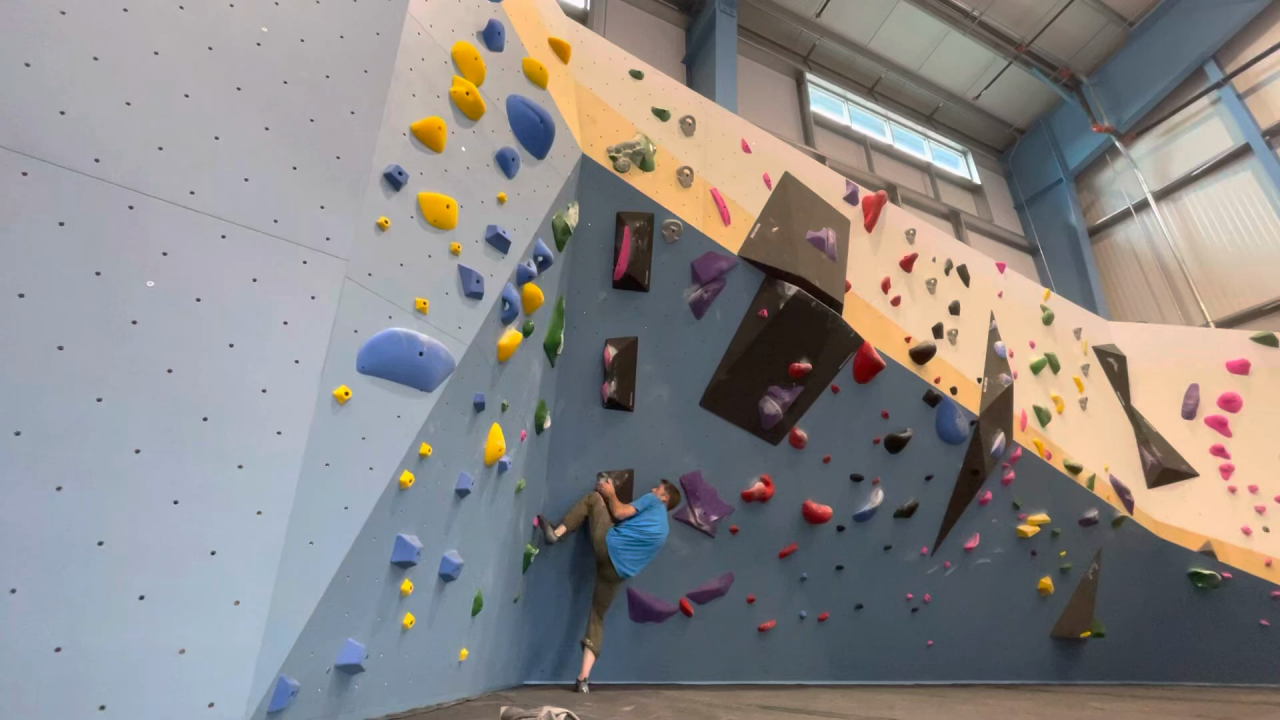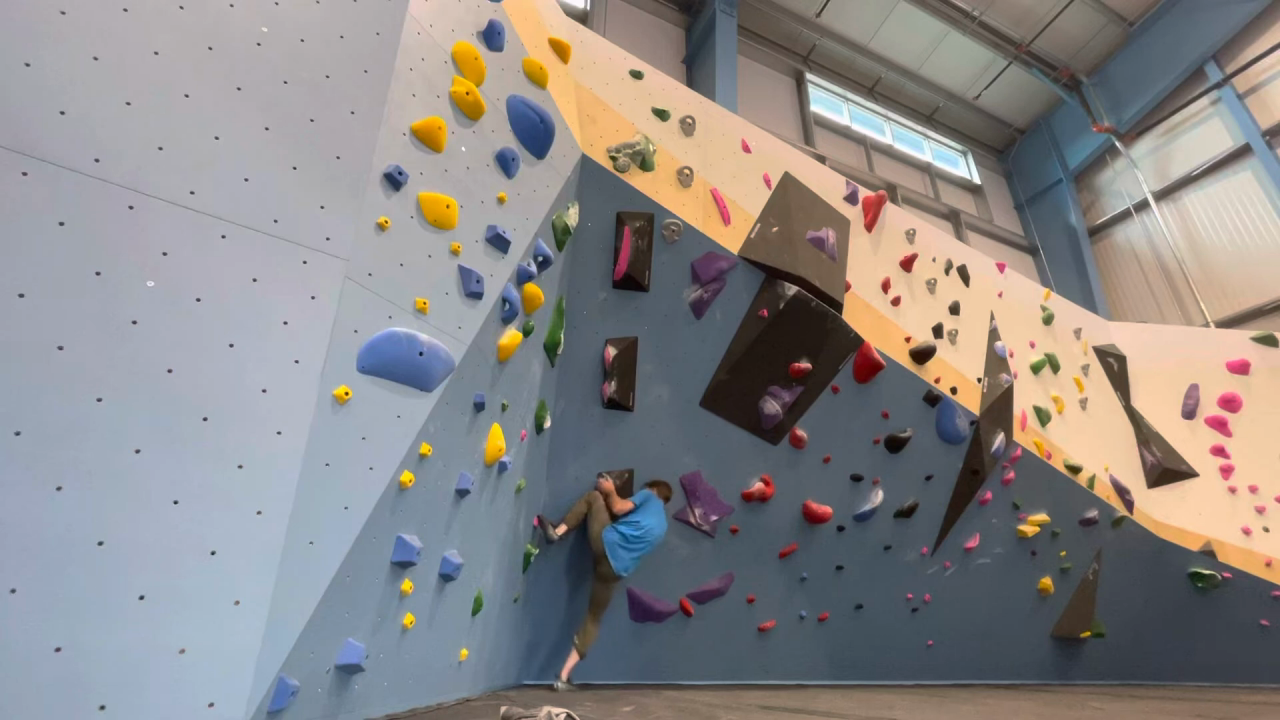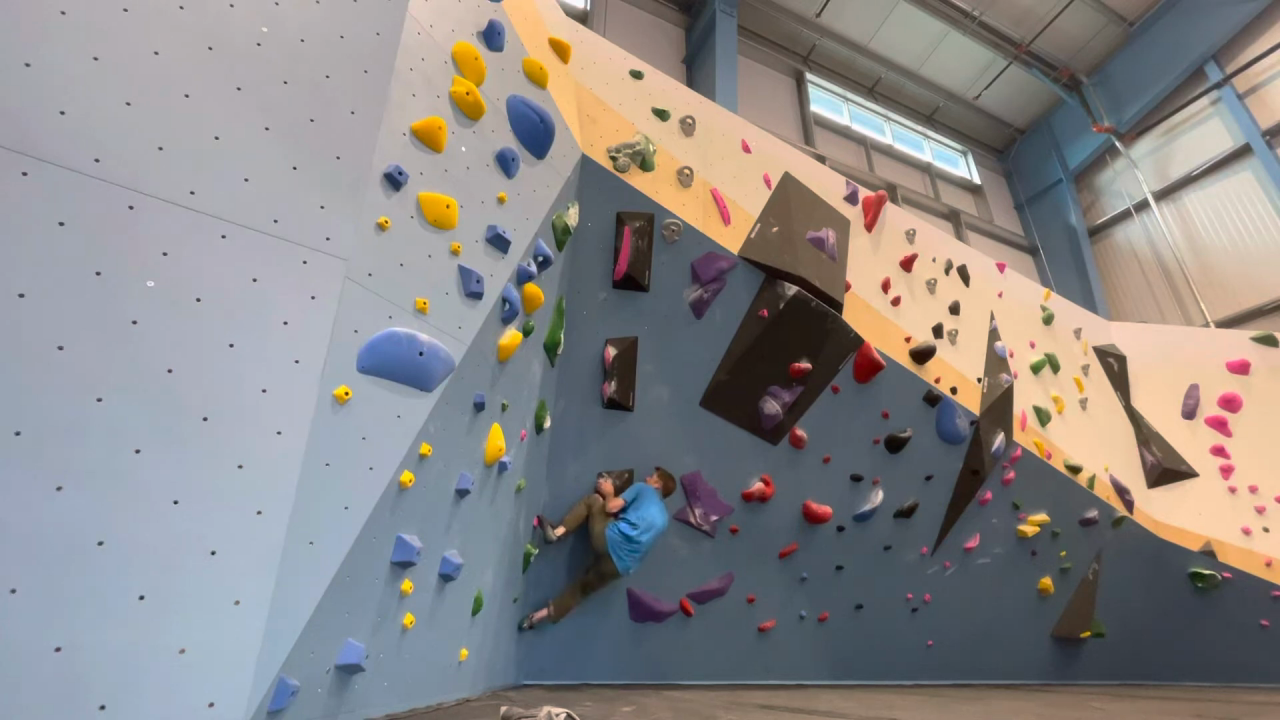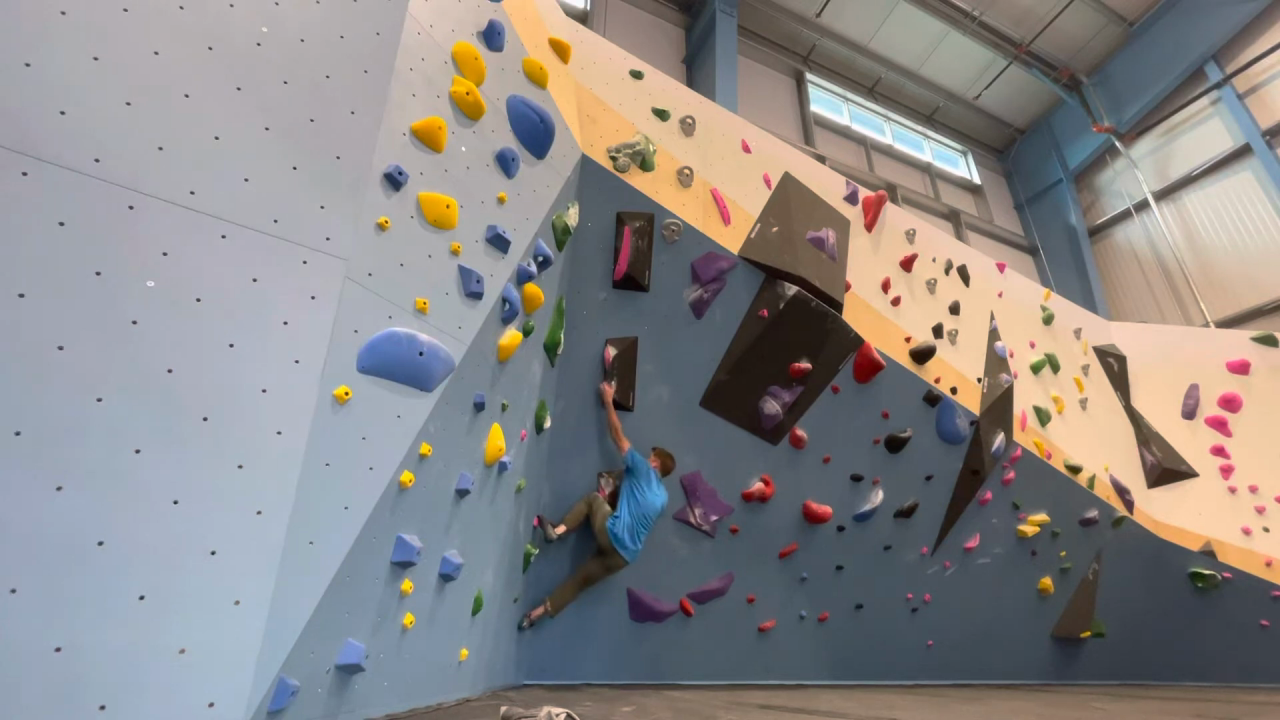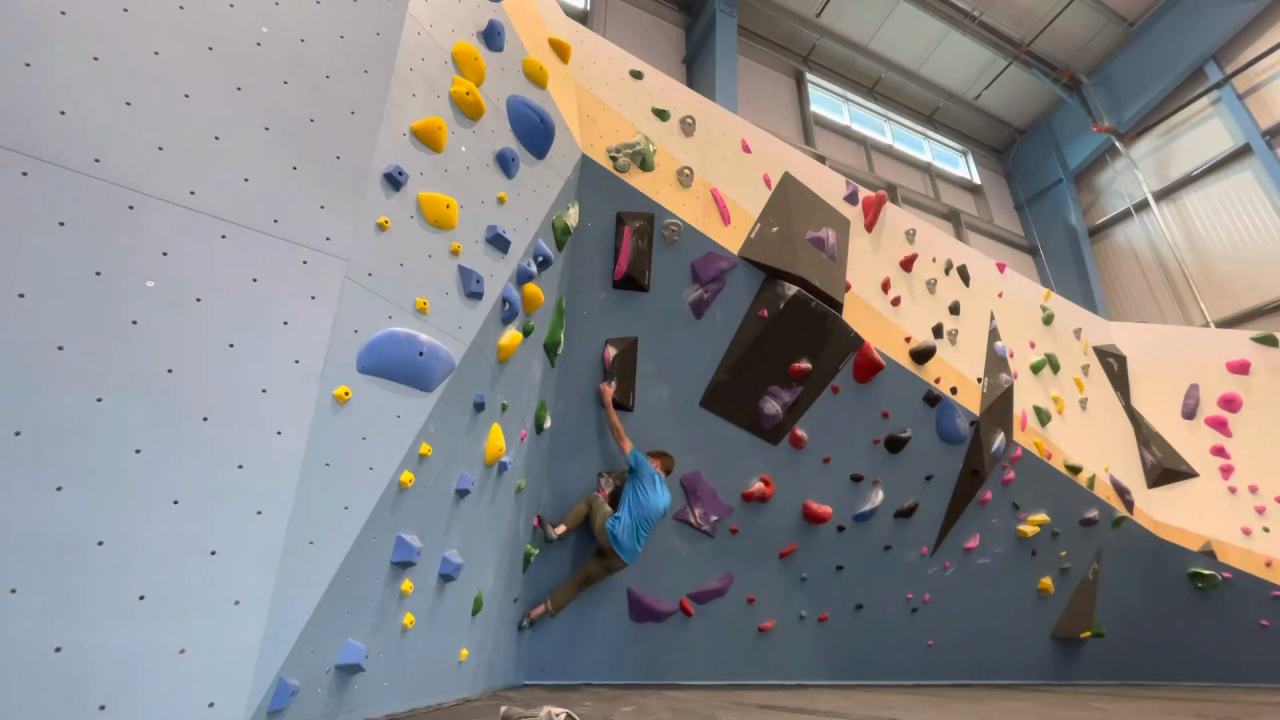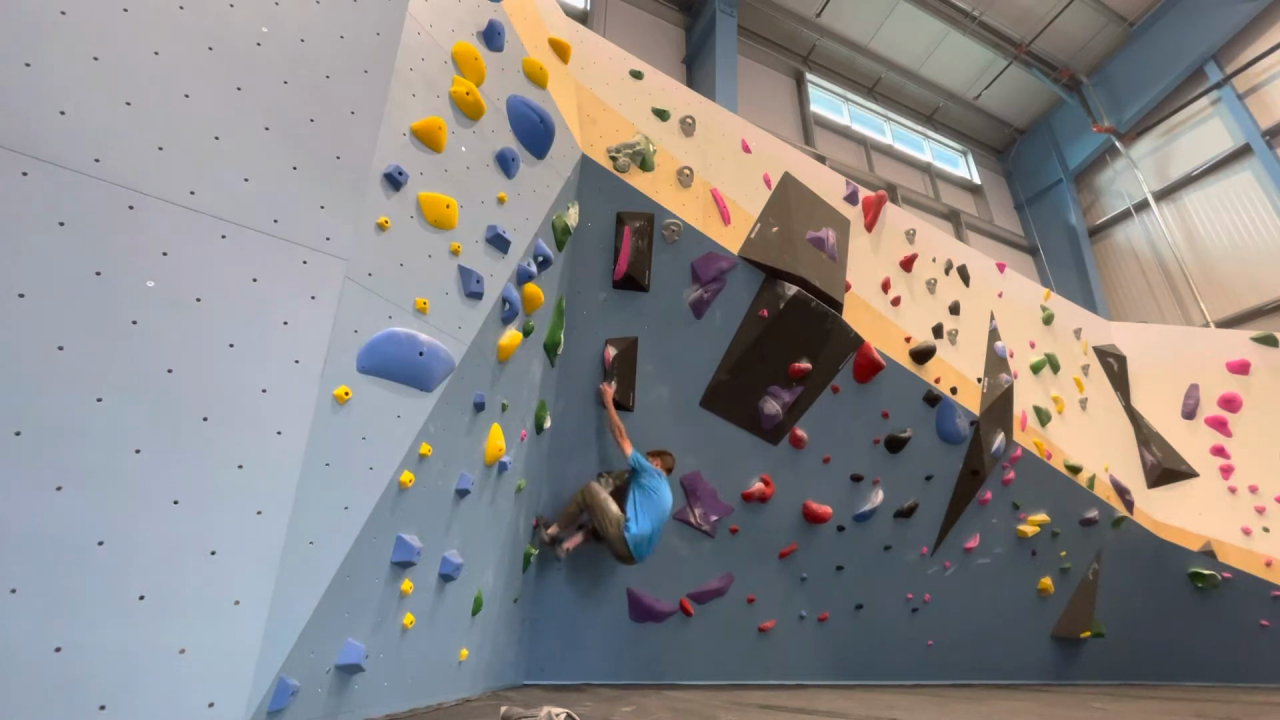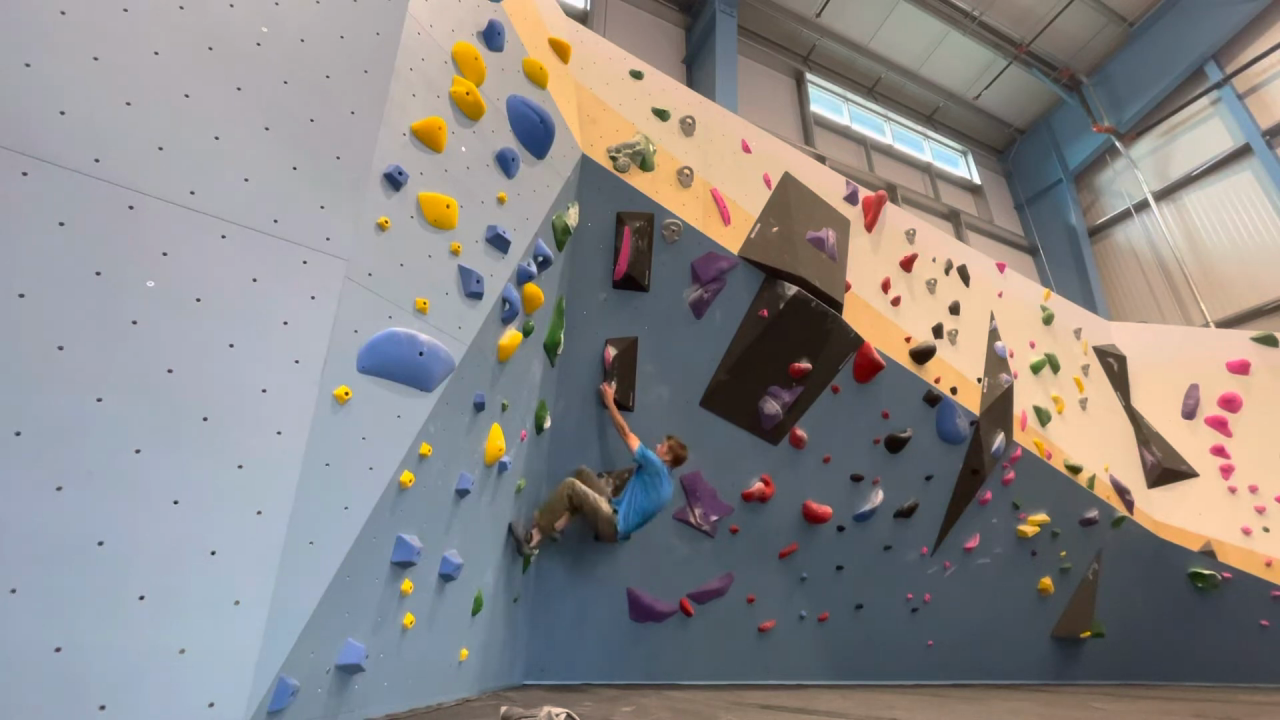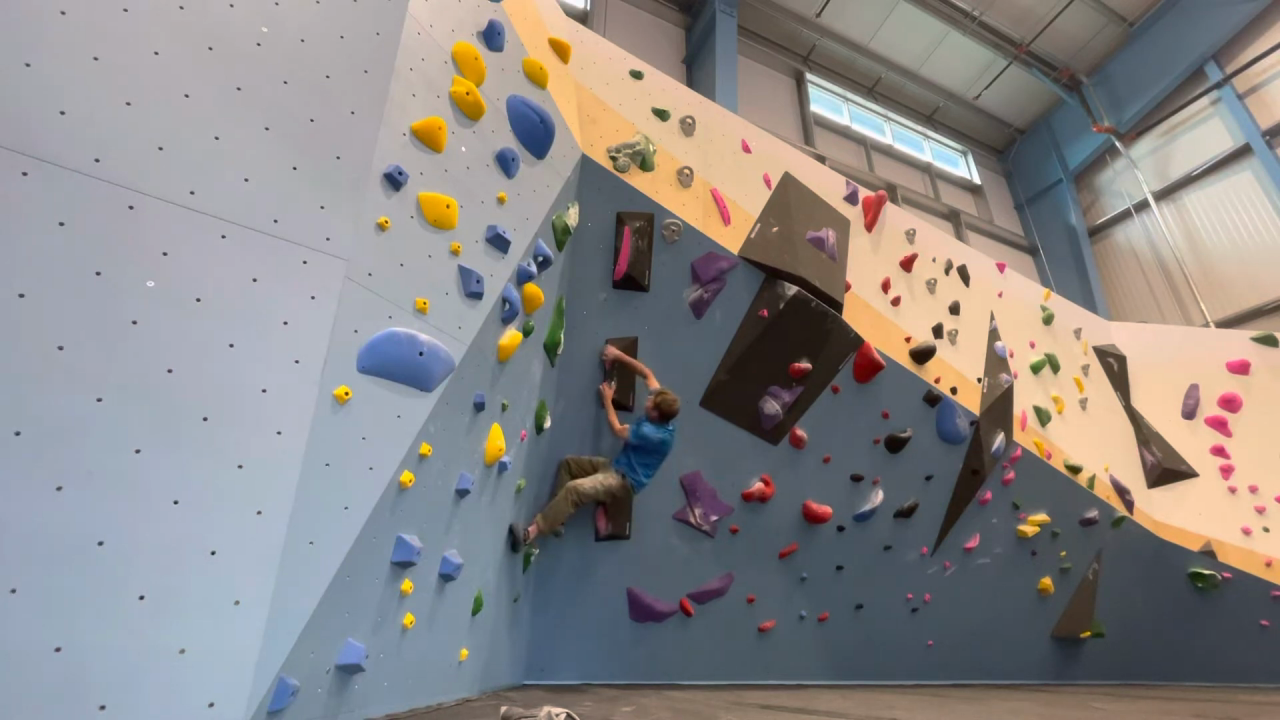
dt=0.7s
person 1, frame 1
left shoulder: (652, 501)
right shoulder: (663, 529)
left elbow: (620, 513)
left wrist: (610, 494)
left hip: (609, 543)
right hip: (619, 569)
left knee: (594, 497)
right knee: (597, 616)
left ankle: (556, 532)
right ankle: (583, 677)
person 1, frame 2
left shoulder: (649, 497)
right shoulder: (661, 526)
left elbow: (618, 508)
left wrist: (610, 491)
left hip: (607, 541)
right hip: (616, 568)
left knee: (594, 496)
right knee: (593, 617)
left ankle: (558, 531)
right ankle: (564, 676)
person 1, frame 3
left shoulder: (643, 489)
right shoulder: (663, 518)
left elbow: (611, 506)
left wrist: (607, 492)
left hip: (610, 540)
left knee: (593, 499)
right knee: (582, 587)
left ankle: (557, 531)
right ankle: (539, 616)
person 1, frame 4
left shoulder: (642, 470)
right shoulder: (663, 497)
left elbow: (618, 436)
left wrist: (608, 400)
right wrist: (612, 499)
left hip: (612, 535)
right hip: (625, 554)
left knee: (593, 498)
right knee: (581, 579)
left ankle: (557, 530)
right ankle: (540, 611)
person 1, frame 5
left shoulder: (645, 471)
right shoulder: (666, 498)
left elbow: (620, 437)
left wrist: (607, 401)
left hip: (611, 536)
right hip: (626, 556)
left knee: (593, 498)
right knee: (580, 579)
left ankle: (557, 530)
right ankle: (539, 611)
person 1, frame 6
left shoulder: (648, 472)
right shoulder: (665, 493)
left elbow: (621, 437)
left wrist: (608, 401)
left hip: (624, 543)
right hip: (634, 553)
left knee: (592, 489)
right knee: (599, 519)
left ankle: (552, 531)
right ankle: (569, 544)
person 1, frame 7
left shoulder: (655, 464)
right shoulder: (664, 479)
left elbow: (625, 433)
left wrist: (609, 401)
left hip: (612, 523)
right hip: (613, 517)
left knee: (571, 485)
right knee: (582, 473)
left ankle: (533, 540)
right ankle: (557, 525)
person 1, frame 8
left shoulder: (651, 433)
right shoulder: (664, 416)
left elbow: (617, 429)
right elbow: (648, 374)
left wrist: (607, 400)
right wrist: (619, 356)
left hip: (625, 480)
right hip: (617, 467)
left knee: (573, 489)
right knee: (567, 463)
left ankle: (530, 534)
right ankle: (556, 520)
